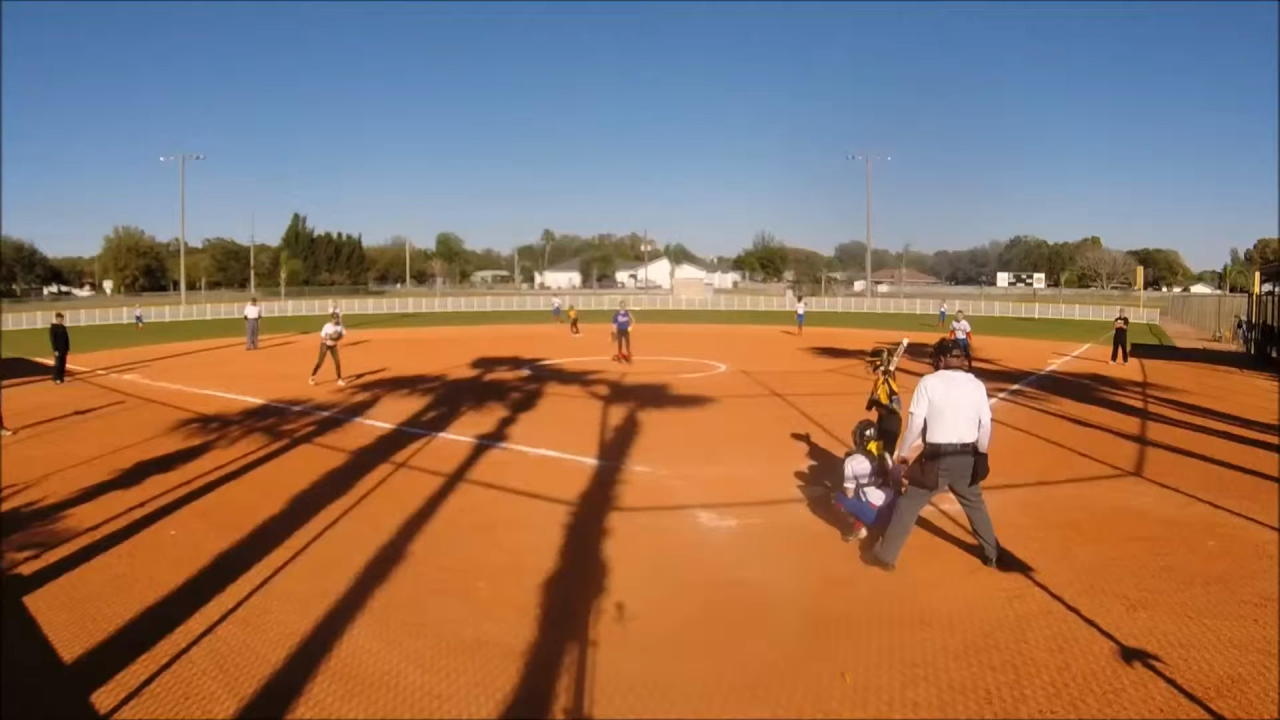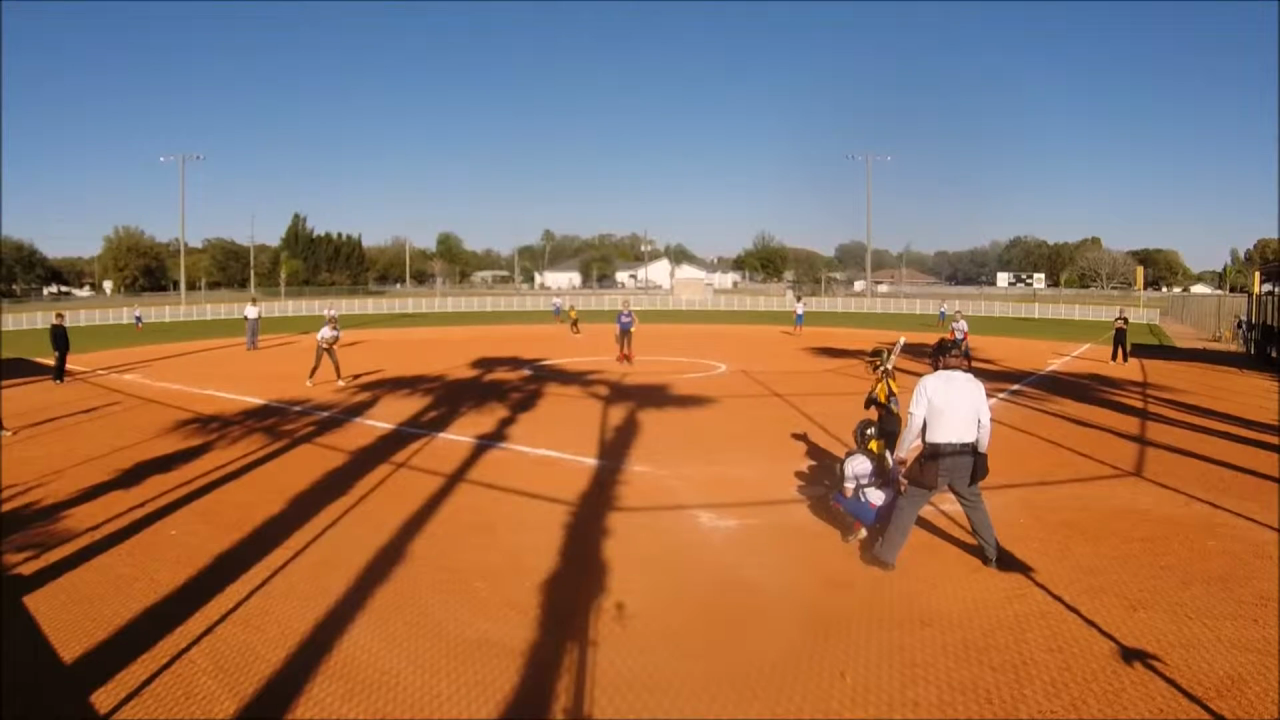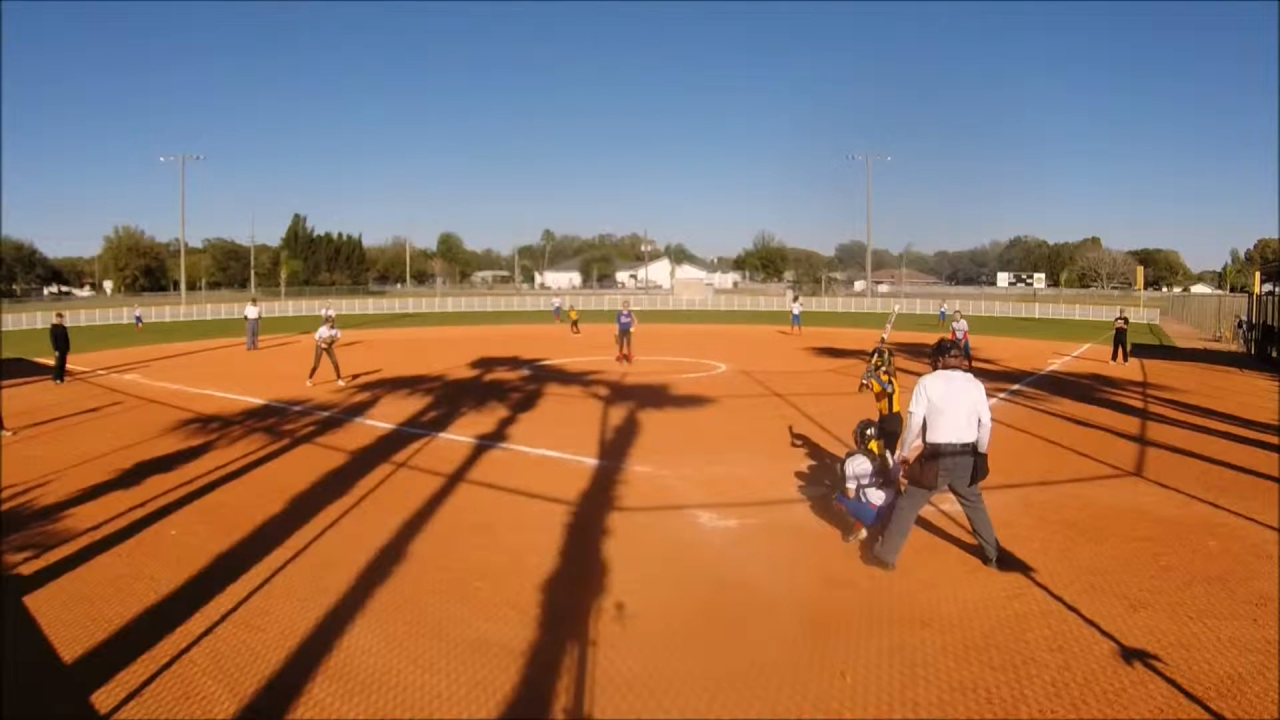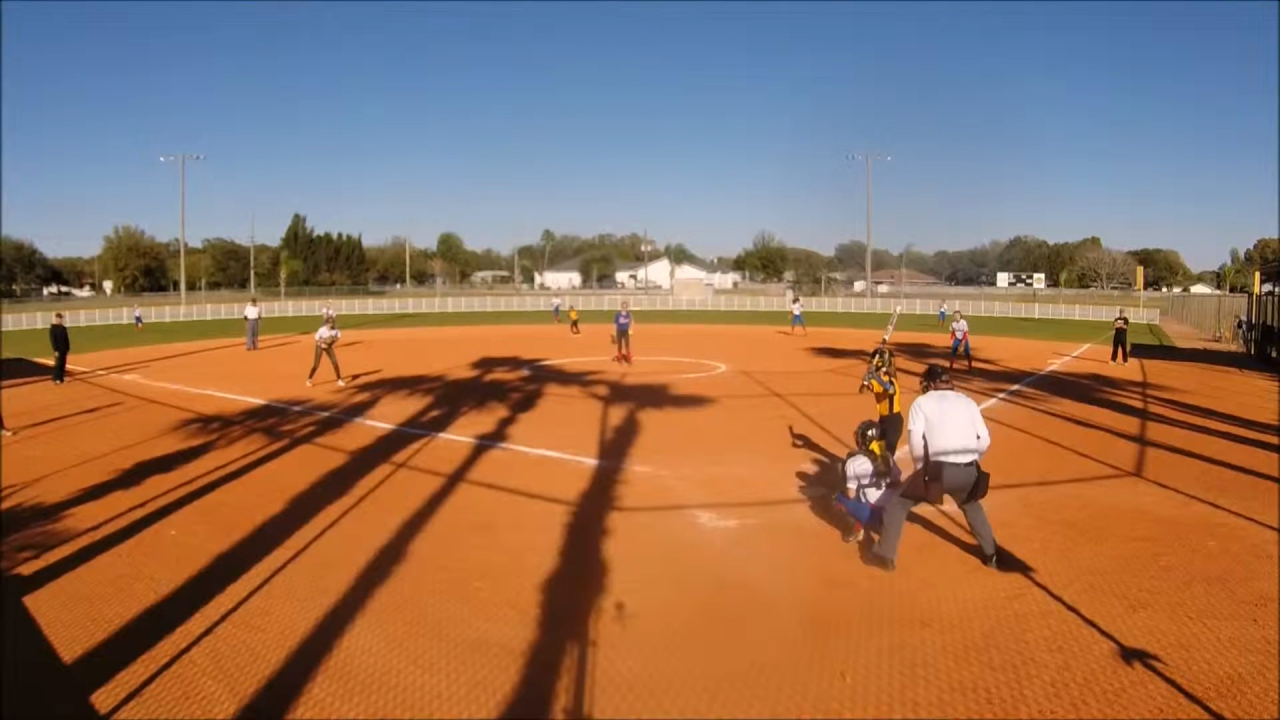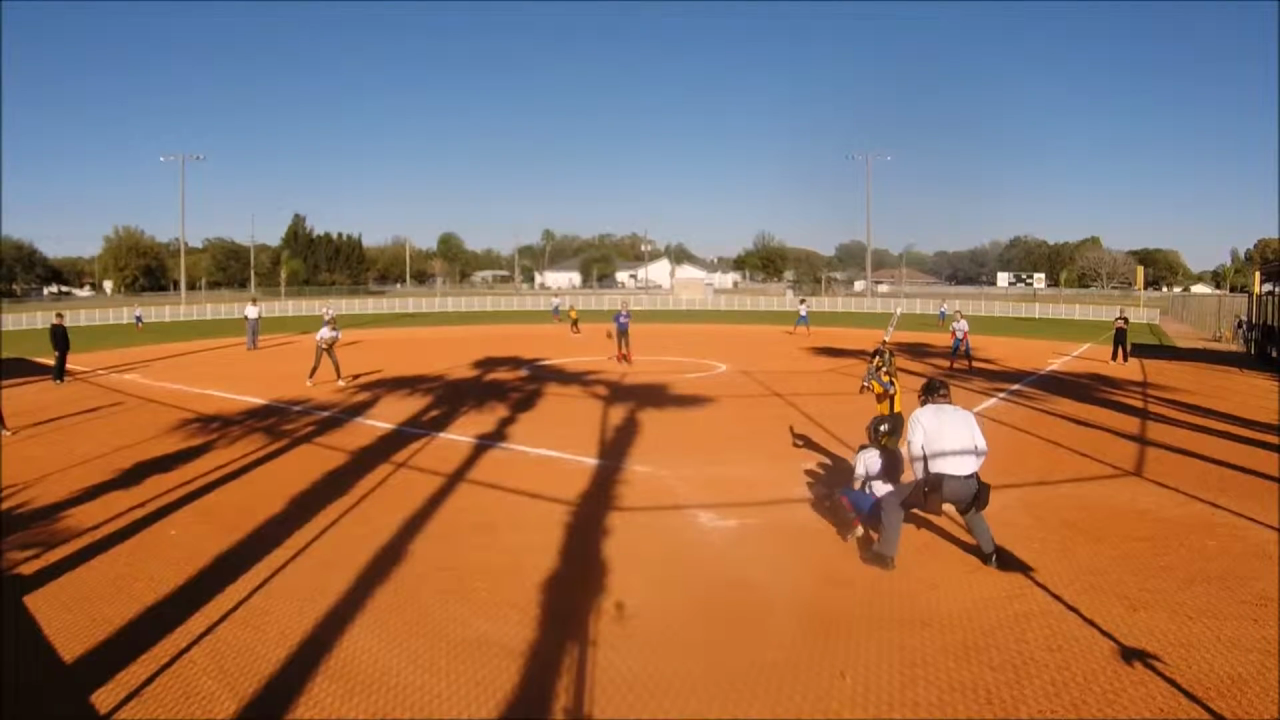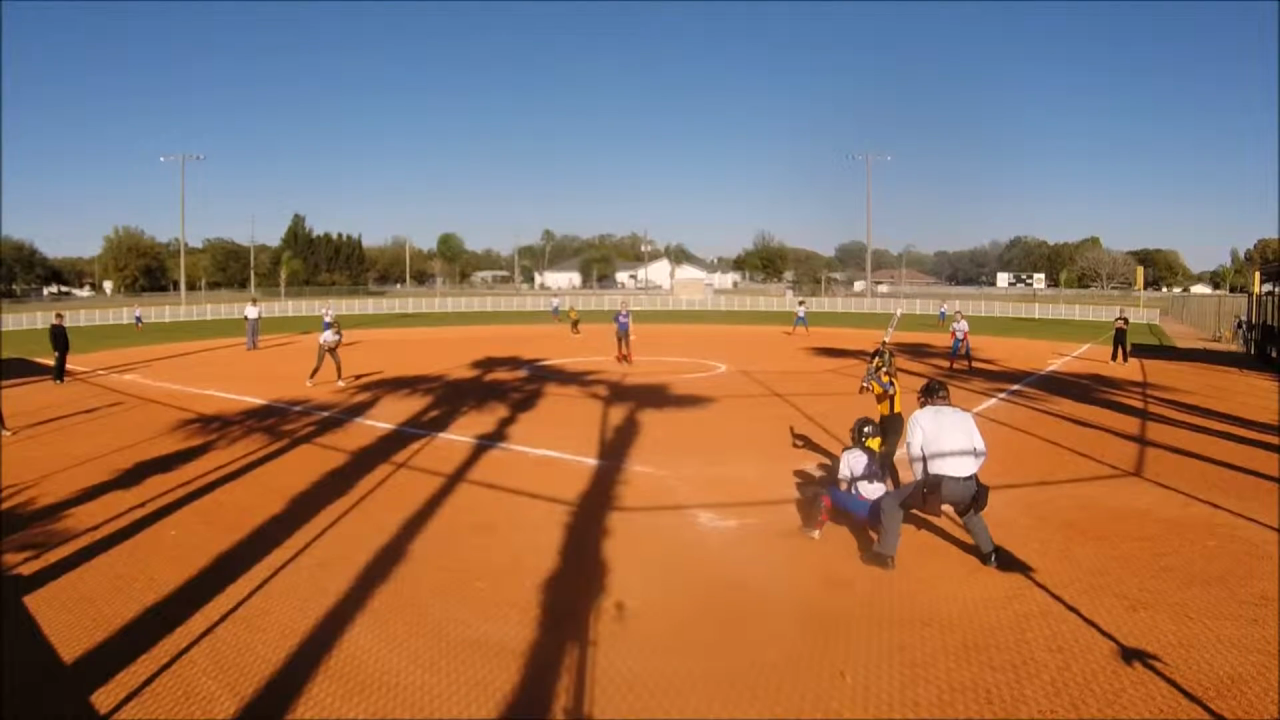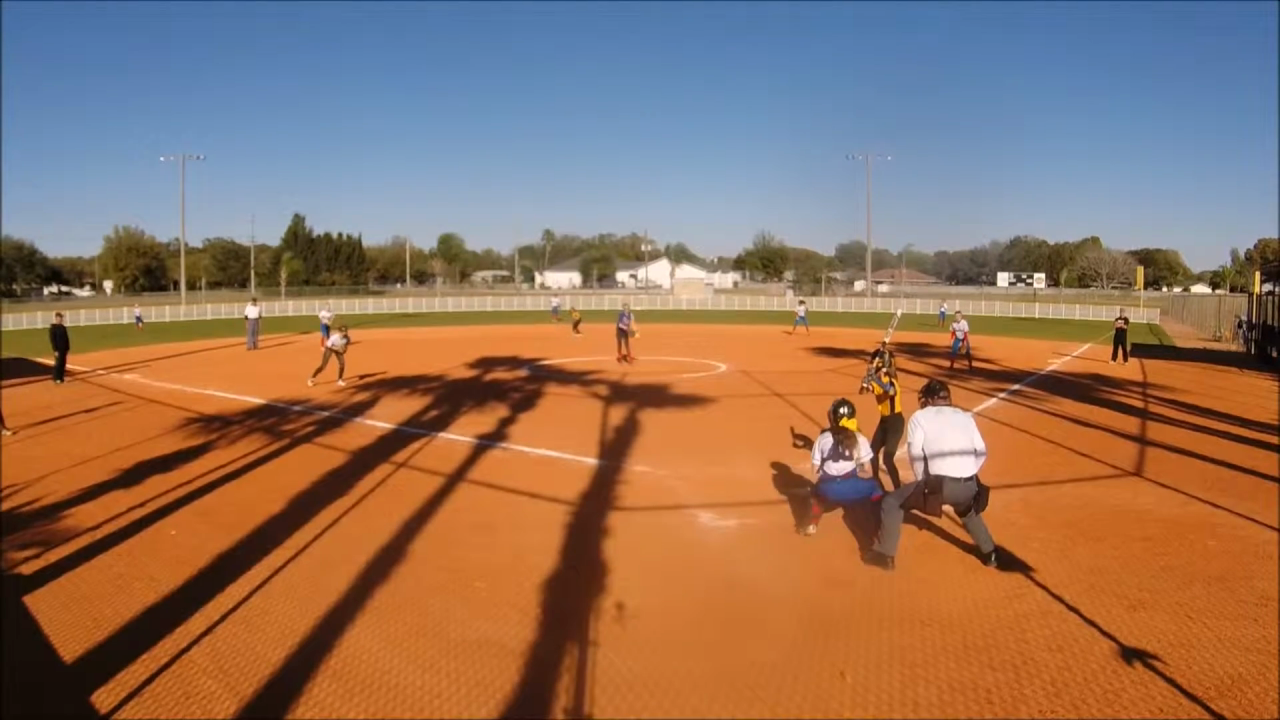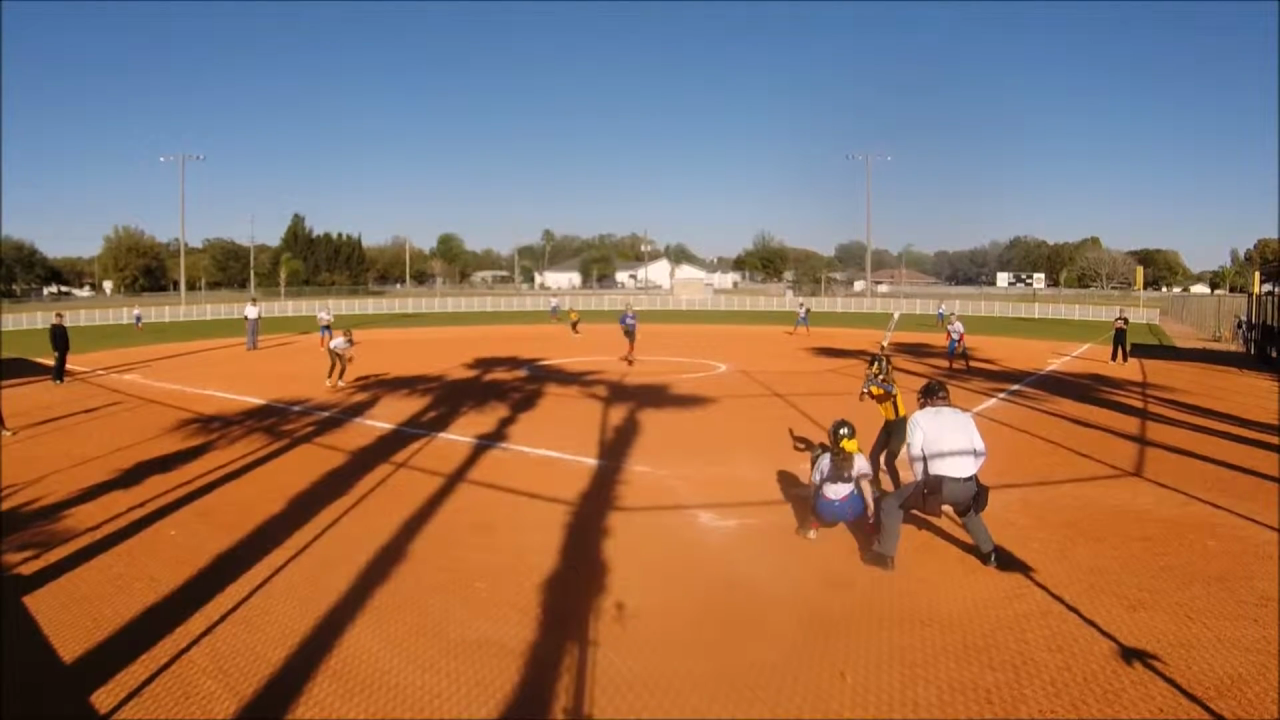
dt=0.4s
person 1, frame 1
left shoulder: (929, 382)
right shoulder: (977, 385)
left elbow: (915, 422)
right elbow: (986, 424)
left wrist: (903, 452)
right wrist: (979, 455)
left hip: (937, 456)
right hip: (966, 456)
left knee: (908, 505)
right knee: (975, 504)
left ankle: (885, 555)
right ankle: (993, 554)
person 1, frame 2
left shoulder: (928, 382)
right shoulder: (976, 385)
left elbow: (914, 422)
right elbow: (985, 424)
left wrist: (900, 452)
right wrist: (979, 455)
left hip: (936, 455)
right hip: (966, 456)
left knee: (907, 504)
right knee: (974, 504)
left ankle: (884, 556)
right ankle: (993, 554)
person 1, frame 3
left shoulder: (928, 381)
right shoulder: (976, 385)
left elbow: (914, 421)
right elbow: (986, 424)
left wrist: (903, 451)
right wrist: (979, 455)
left hip: (936, 455)
right hip: (966, 456)
left knee: (907, 505)
right knee: (975, 504)
left ankle: (885, 556)
right ankle: (993, 555)
person 1, frame 4
left shoulder: (923, 401)
right shoulder: (969, 402)
left elbow: (915, 439)
right elbow: (984, 440)
left wrist: (921, 468)
left hip: (939, 470)
right hip: (969, 472)
left knee: (895, 503)
right knee: (971, 505)
left ankle: (884, 555)
right ankle: (991, 555)
person 1, frame 5
left shoulder: (920, 414)
right shoulder: (967, 415)
left elbow: (915, 450)
right elbow: (982, 450)
left wrist: (922, 481)
left hip: (940, 482)
right hip: (969, 484)
left knee: (891, 501)
right knee: (970, 507)
left ankle: (884, 555)
right ankle: (990, 554)
person 1, frame 6
left shoulder: (920, 416)
right shoulder: (965, 416)
left elbow: (914, 452)
right elbow: (981, 451)
left wrist: (922, 481)
left hip: (939, 484)
right hip: (968, 486)
left knee: (890, 501)
right knee: (968, 509)
left ankle: (884, 555)
right ankle: (989, 554)
person 1, frame 7
left shoulder: (920, 416)
right shoulder: (966, 417)
left elbow: (915, 452)
right elbow: (981, 452)
left wrist: (923, 481)
left hip: (939, 484)
right hip: (969, 486)
left knee: (891, 502)
right knee: (968, 510)
left ankle: (884, 555)
right ankle: (989, 554)
person 1, frame 8
left shoulder: (919, 417)
right shoulder: (965, 417)
left elbow: (914, 453)
right elbow: (981, 452)
left wrist: (923, 481)
left hip: (939, 484)
right hip: (968, 486)
left knee: (890, 503)
right knee: (967, 510)
left ankle: (884, 555)
right ankle: (989, 554)
